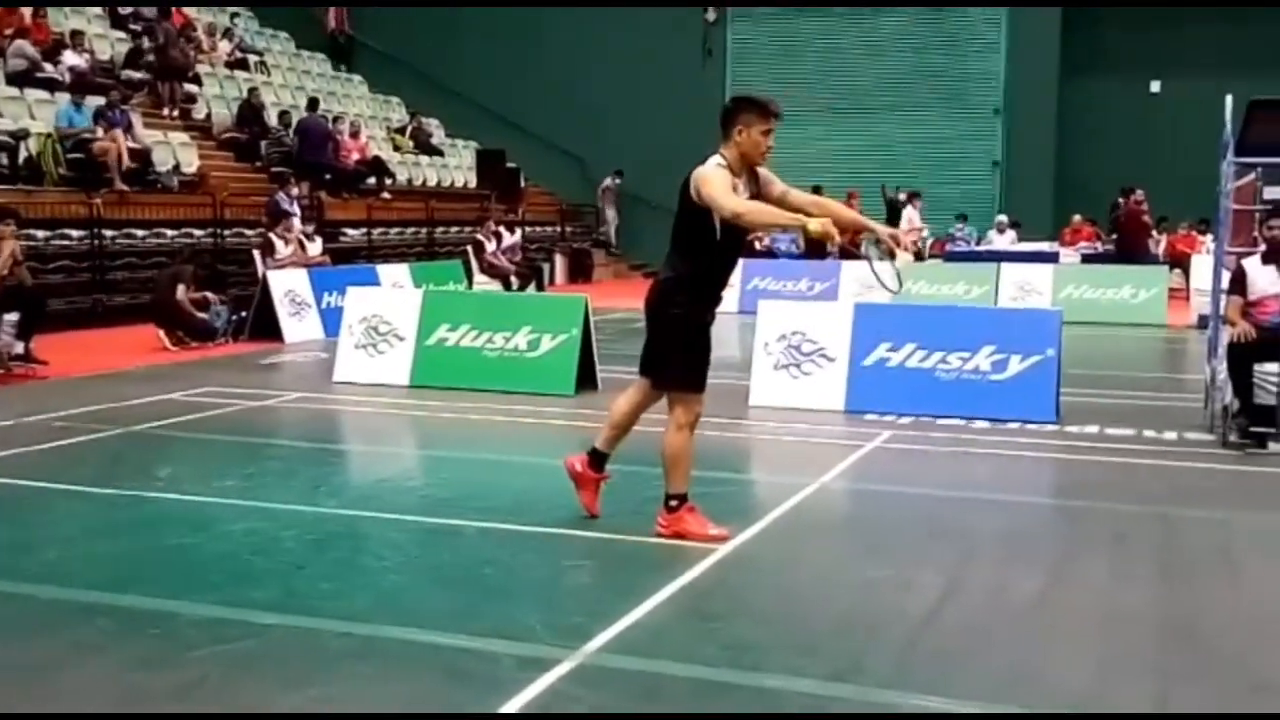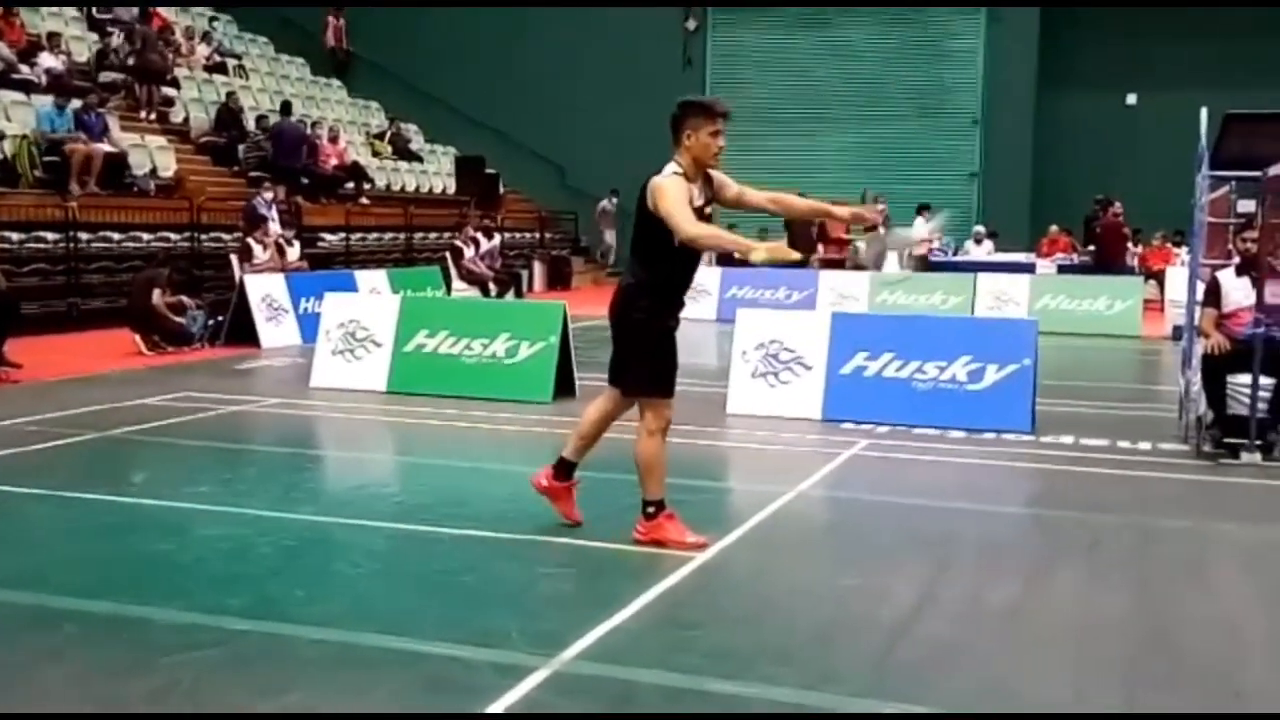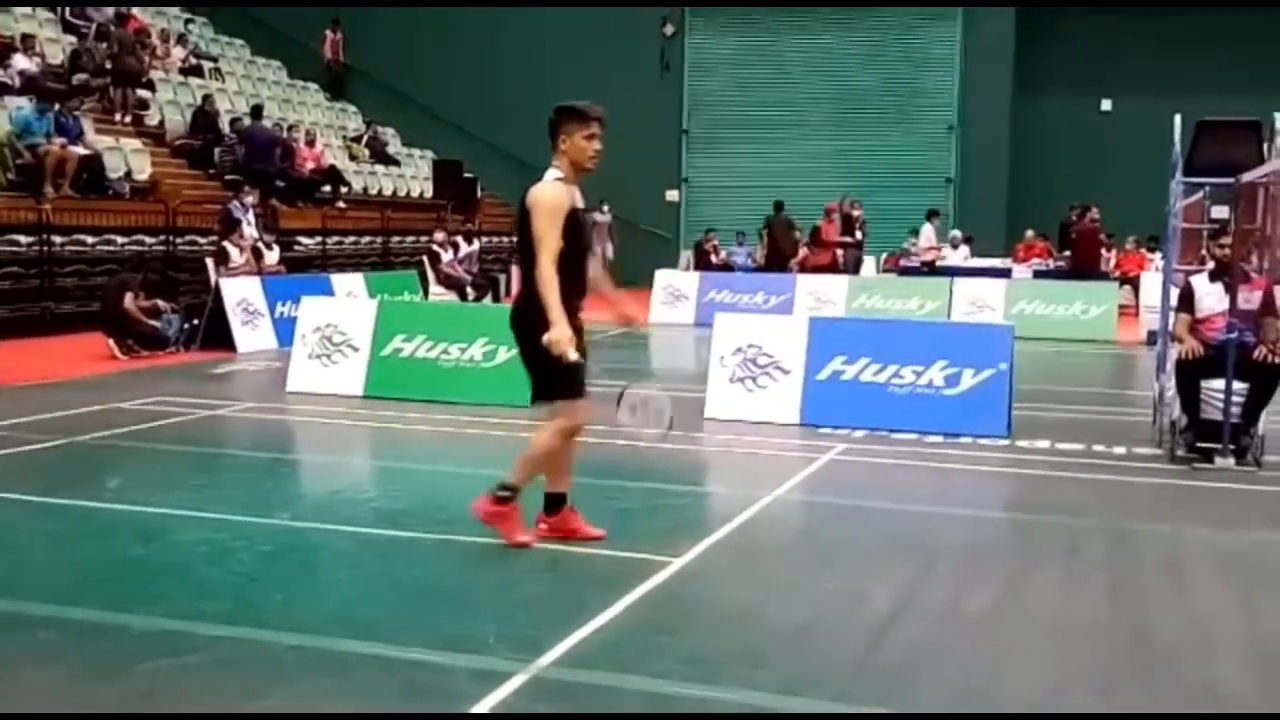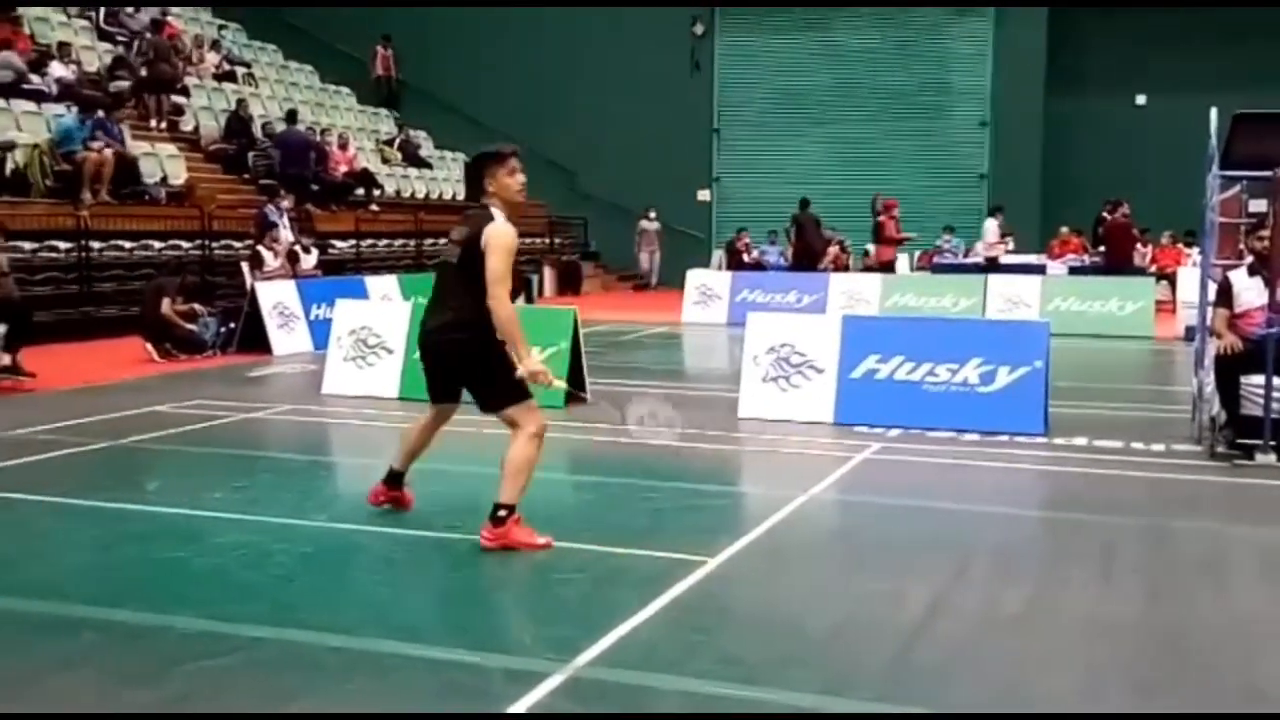
dt=0.5s
person 1, frame 1
left shoulder: (756, 178)
right shoulder: (710, 175)
left elbow: (810, 201)
right elbow: (736, 210)
left wrist: (873, 226)
right wrist: (804, 224)
left hip: (691, 304)
right hip: (679, 304)
left knee: (648, 388)
right knee: (685, 408)
left ankle: (591, 464)
right ankle: (676, 511)
person 1, frame 2
left shoulder: (710, 183)
right shoulder: (666, 185)
left elbow: (769, 201)
right elbow: (690, 231)
left wrist: (834, 211)
right wrist: (752, 249)
left hip: (653, 310)
right hip: (643, 311)
left knee: (618, 398)
right knee: (656, 415)
left ankle: (559, 475)
right ankle: (654, 519)
person 1, frame 3
left shoulder: (570, 193)
right shoulder: (552, 193)
left elbow: (585, 261)
right elbow: (546, 264)
left wrist: (616, 302)
right wrist: (557, 325)
left hip: (560, 319)
right hip: (544, 321)
left knee: (568, 418)
right knee: (566, 420)
left ankle: (556, 514)
right ankle: (501, 500)
person 1, frame 4
left shoulder: (469, 223)
right shoulder: (500, 231)
right elbow: (497, 300)
right wrist: (525, 357)
left hip: (437, 332)
right hip: (468, 340)
left knee: (439, 413)
right knee: (530, 426)
left ankle: (390, 485)
right ankle: (502, 523)
person 2, frame 1
right shoulder: (1246, 267)
right elbow: (1232, 310)
right wrist: (1239, 323)
right hip: (1259, 334)
right knee: (1237, 347)
right ankle: (1246, 408)
person 2, frame 2
right shoulder: (1220, 279)
right elbow: (1206, 321)
right wrist: (1213, 334)
right hip: (1234, 345)
right knee: (1211, 359)
right ankle: (1219, 418)
person 2, frame 3
left shoulder: (1259, 285)
right shoulder: (1195, 284)
right elbow: (1180, 326)
right wrist: (1187, 339)
left hip: (1245, 351)
right hip: (1208, 350)
right knee: (1185, 363)
left ankle: (1246, 426)
right ankle: (1193, 423)
person 2, frame 4
right shoulder: (1233, 278)
right elbow: (1219, 320)
right wrist: (1226, 334)
right hip: (1246, 345)
right knee: (1224, 359)
right ankle: (1233, 419)
